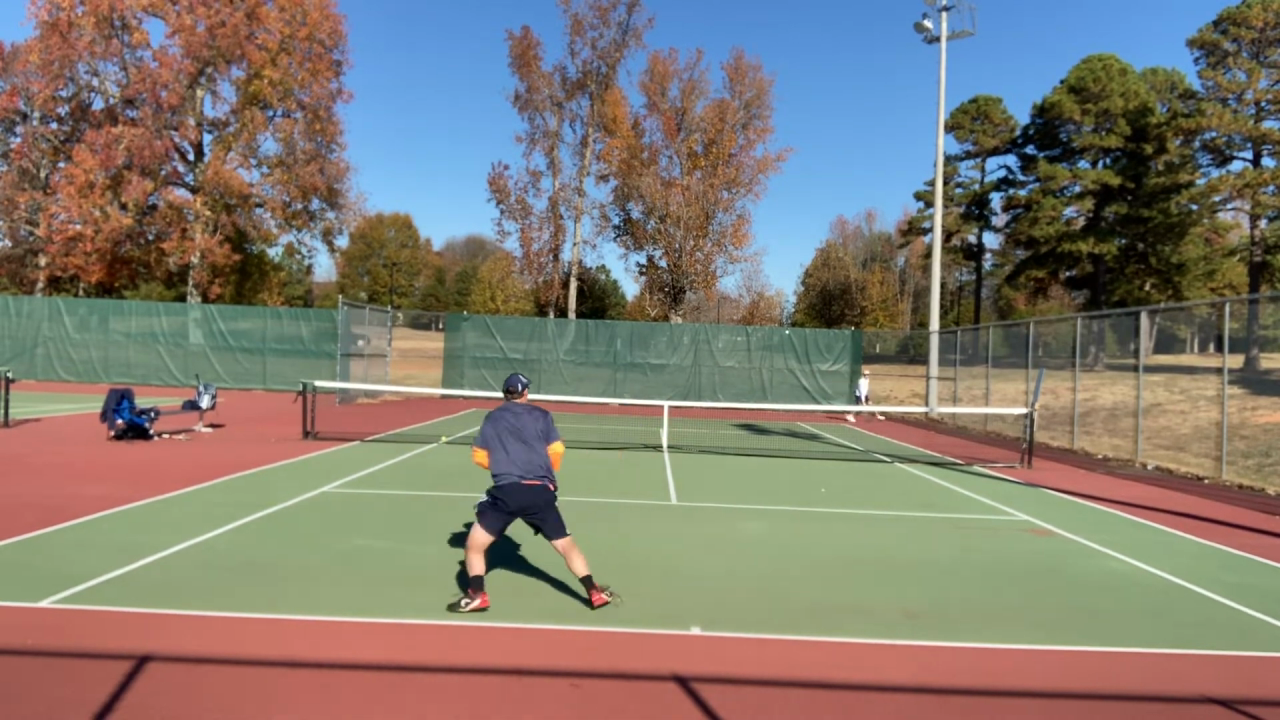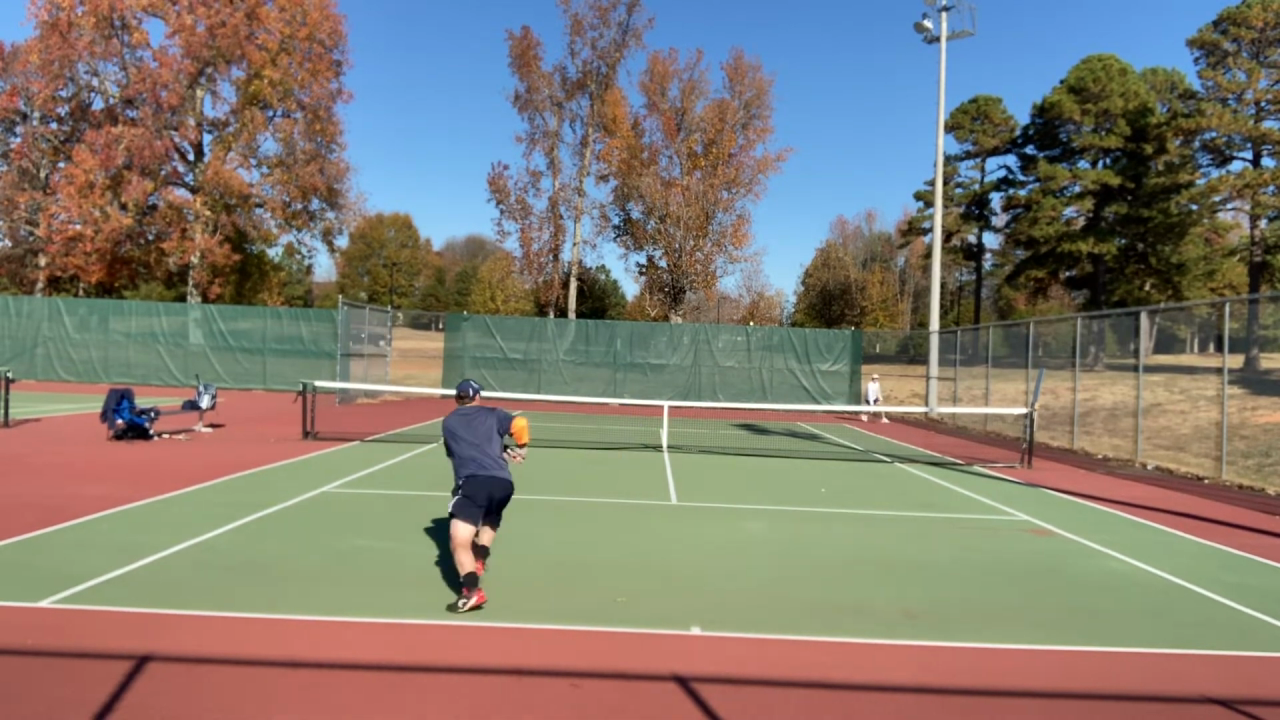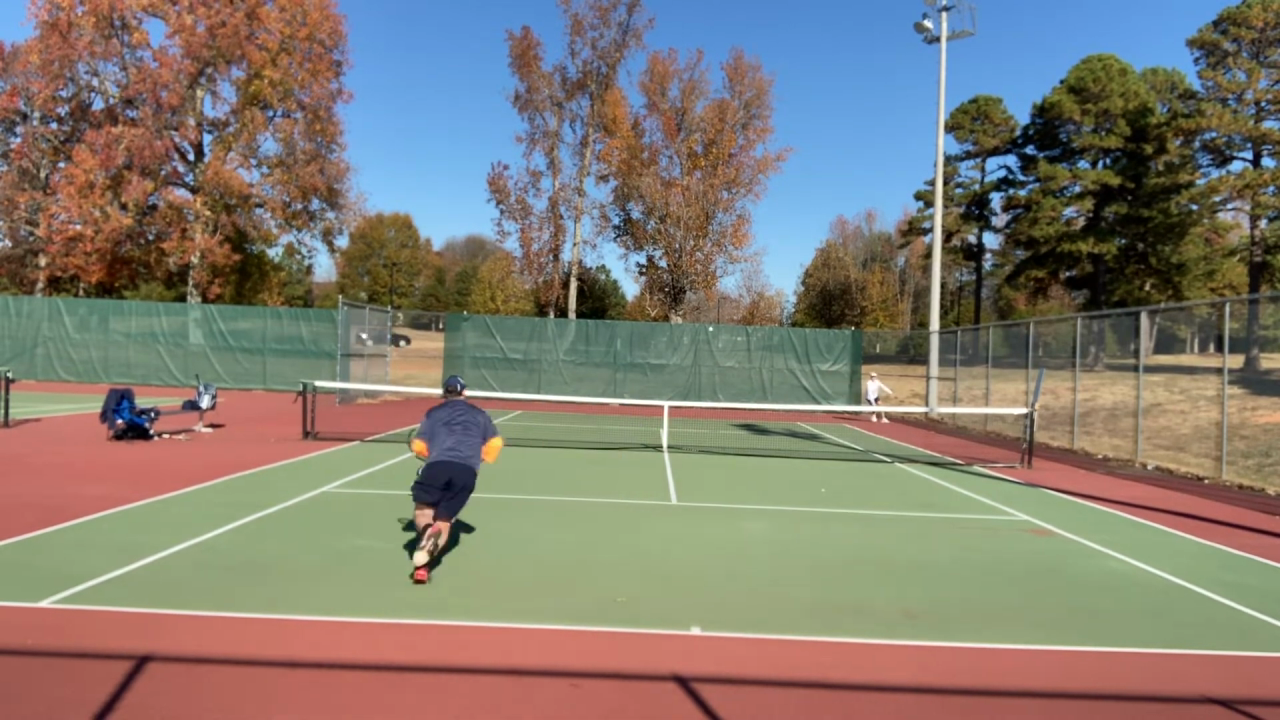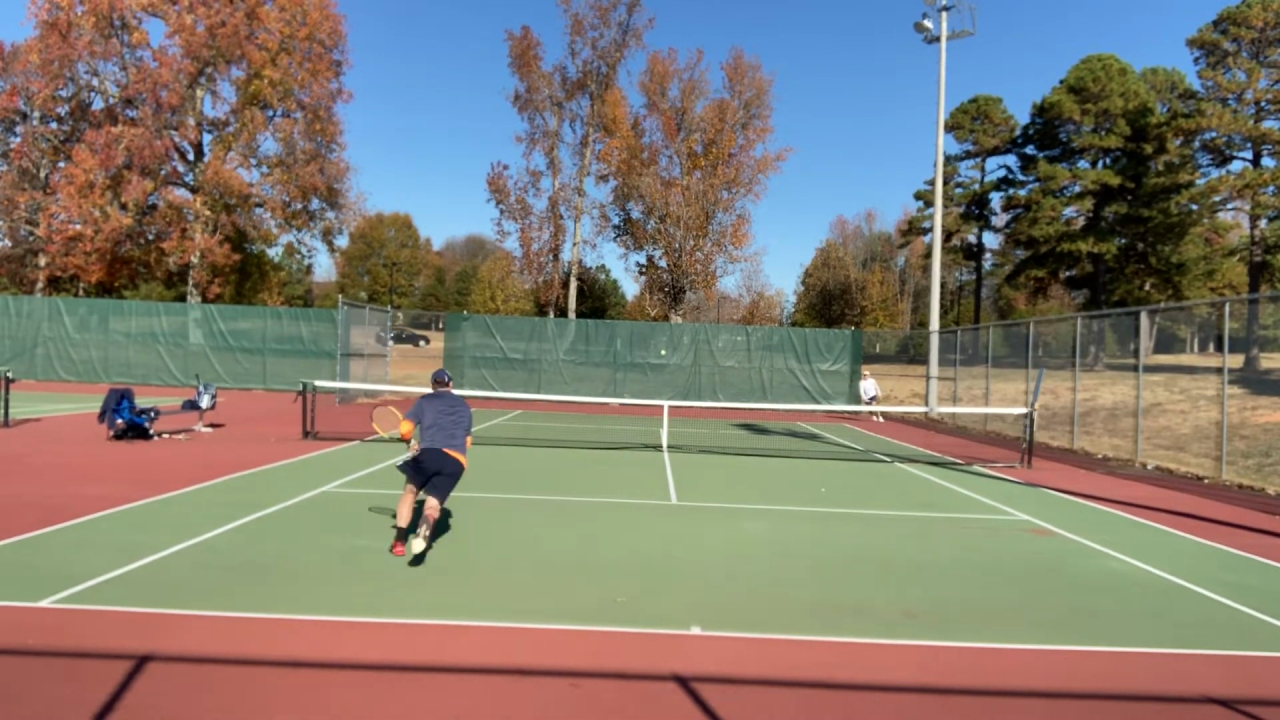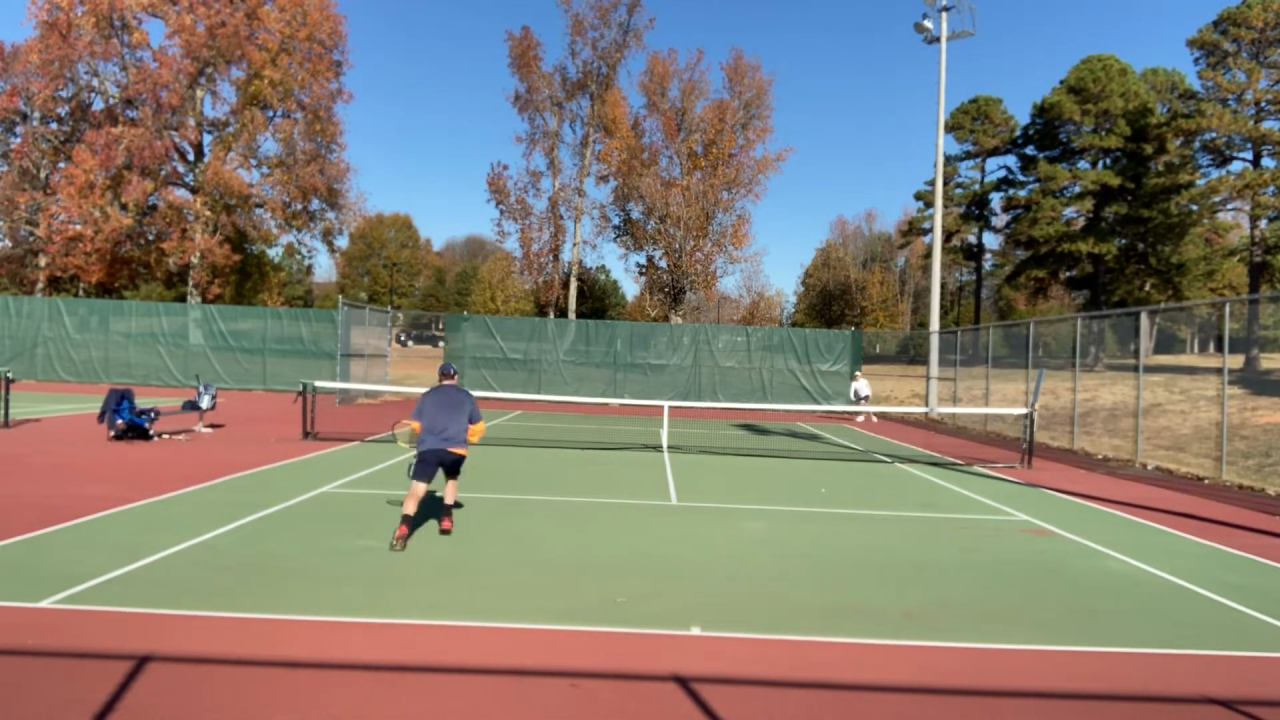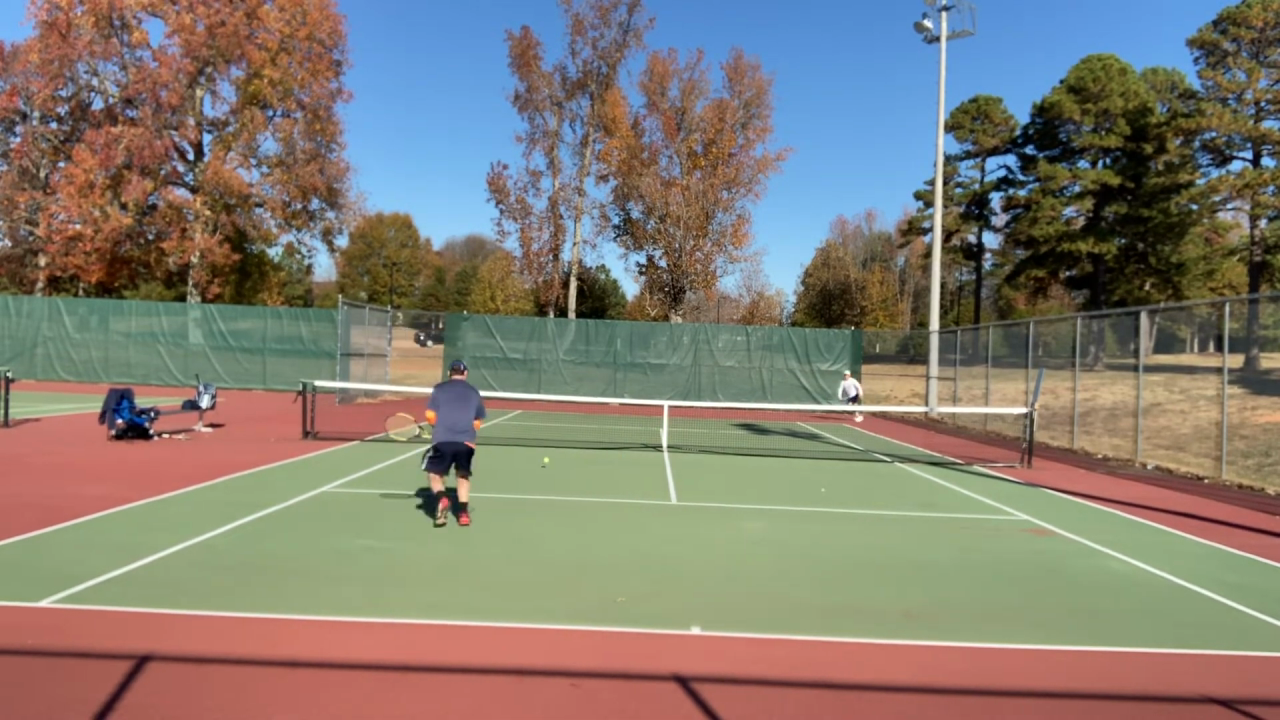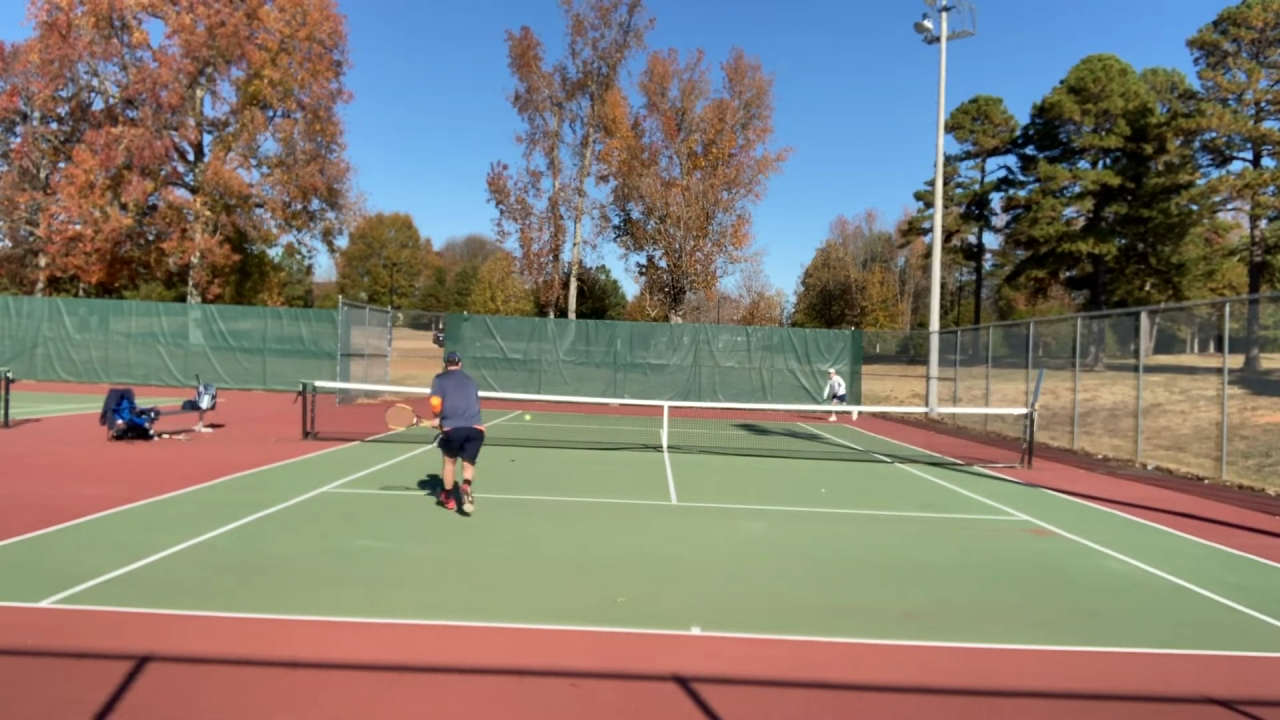
dt=0.2s
person 1, frame 1
left shoulder: (491, 418)
right shoulder: (541, 416)
left elbow: (479, 456)
right elbow: (556, 451)
left hip: (508, 491)
right hip: (540, 491)
left knee: (474, 545)
right knee: (565, 545)
left ankle: (477, 594)
right ankle: (594, 592)
person 1, frame 2
left shoulder: (448, 422)
right shoulder: (493, 414)
right elbow: (520, 424)
right wrist: (521, 448)
left hip: (472, 483)
right hip: (503, 484)
left knee: (459, 542)
right knee: (488, 527)
left ankle: (472, 590)
right ankle: (481, 559)
person 1, frame 3
left shoulder: (433, 413)
right shoulder: (479, 414)
left elbow: (418, 447)
right elbow: (495, 444)
right wrist: (480, 460)
left hip: (438, 466)
right hip: (466, 472)
left knee: (423, 513)
right knee: (444, 524)
left ankle: (429, 532)
right ankle: (422, 569)
person 1, frame 4
left shoulder: (424, 401)
right shoulder: (463, 406)
left elbow: (405, 428)
right elbow: (467, 439)
left wrist: (412, 442)
left hip: (429, 453)
right hip: (456, 461)
left knee: (409, 493)
right knee: (432, 506)
left ankle: (400, 542)
right ankle: (423, 532)
person 1, frame 5
left shoulder: (427, 396)
right shoulder: (467, 398)
left elbow: (415, 424)
right elbow: (478, 427)
right wrist: (468, 440)
left hip: (428, 450)
right hip: (454, 452)
left knee: (415, 492)
right knee: (452, 478)
left ankle: (404, 529)
right ankle: (447, 518)
person 1, frame 6
left shoulder: (440, 388)
right shoulder: (474, 393)
left elbow: (430, 415)
right elbow: (477, 421)
left hip: (443, 441)
right hip: (467, 443)
left knee: (435, 476)
right knee: (463, 476)
left ankle: (442, 499)
right ankle: (463, 513)
person 1, frame 7
left shoulder: (440, 379)
right shoulder: (470, 381)
left wrist: (438, 418)
left hip: (453, 428)
right hip: (476, 427)
left knee: (449, 460)
right knee: (468, 465)
left ankle: (448, 497)
right ankle: (466, 486)
